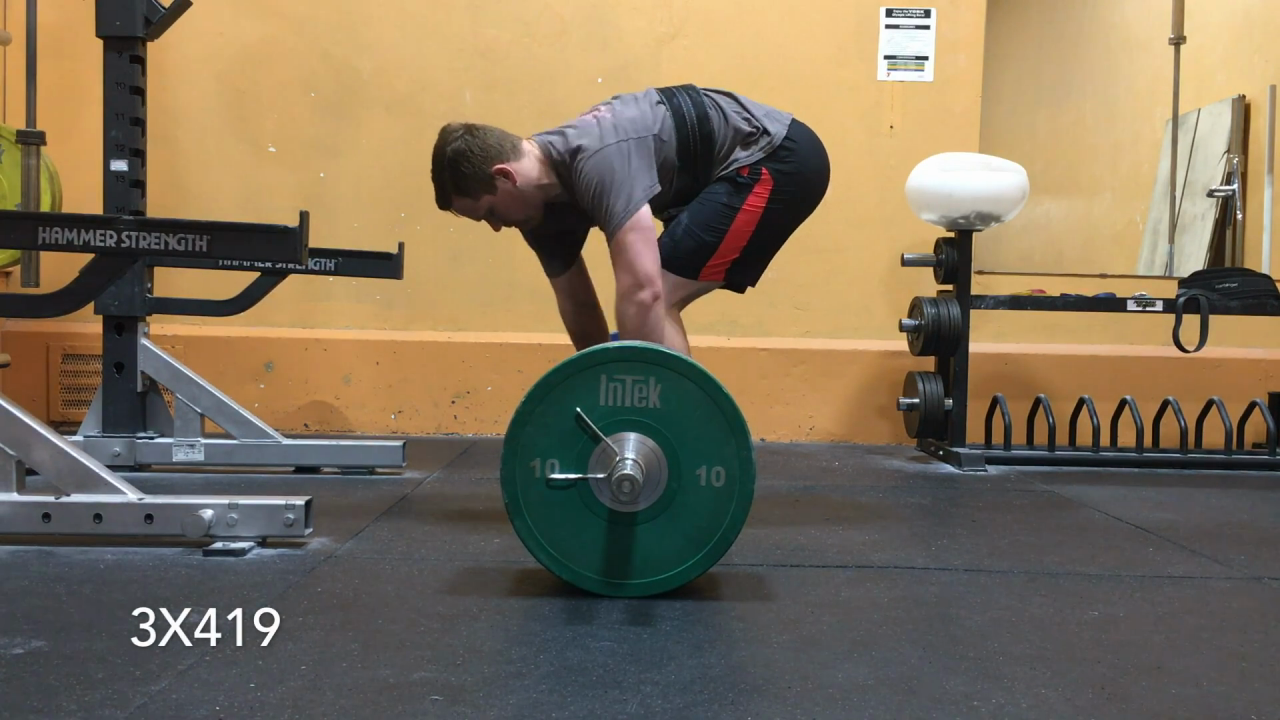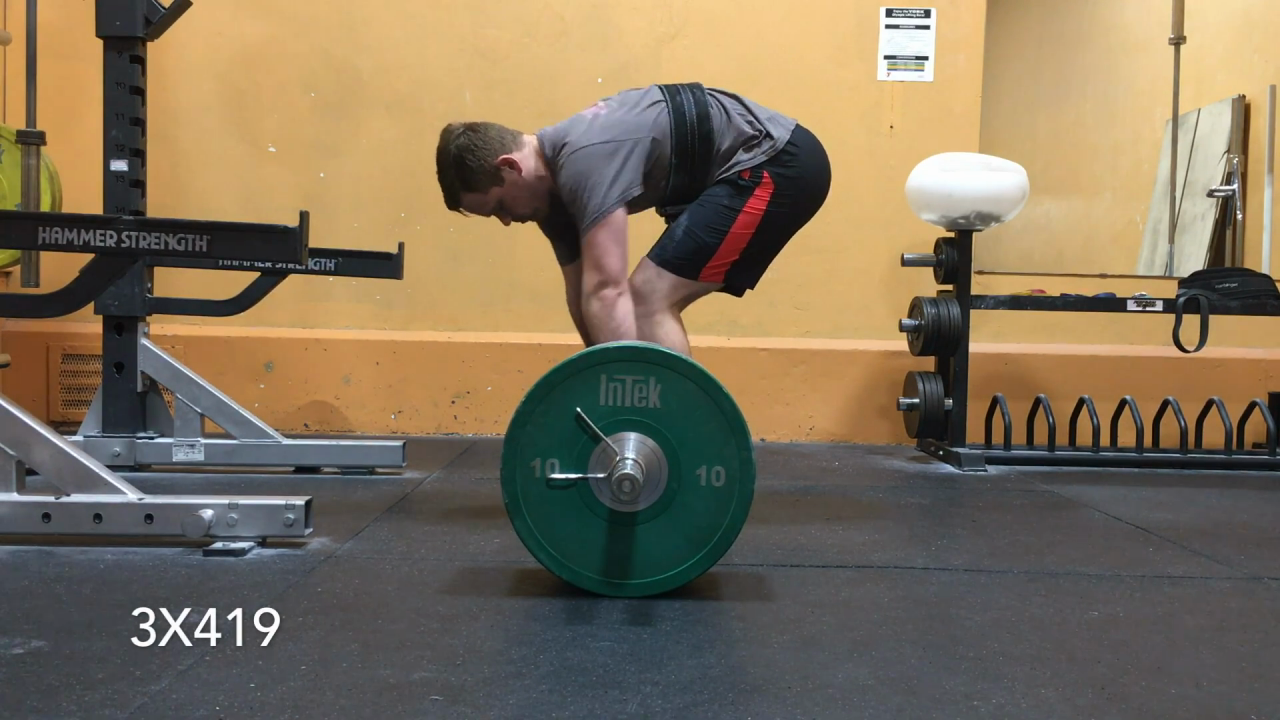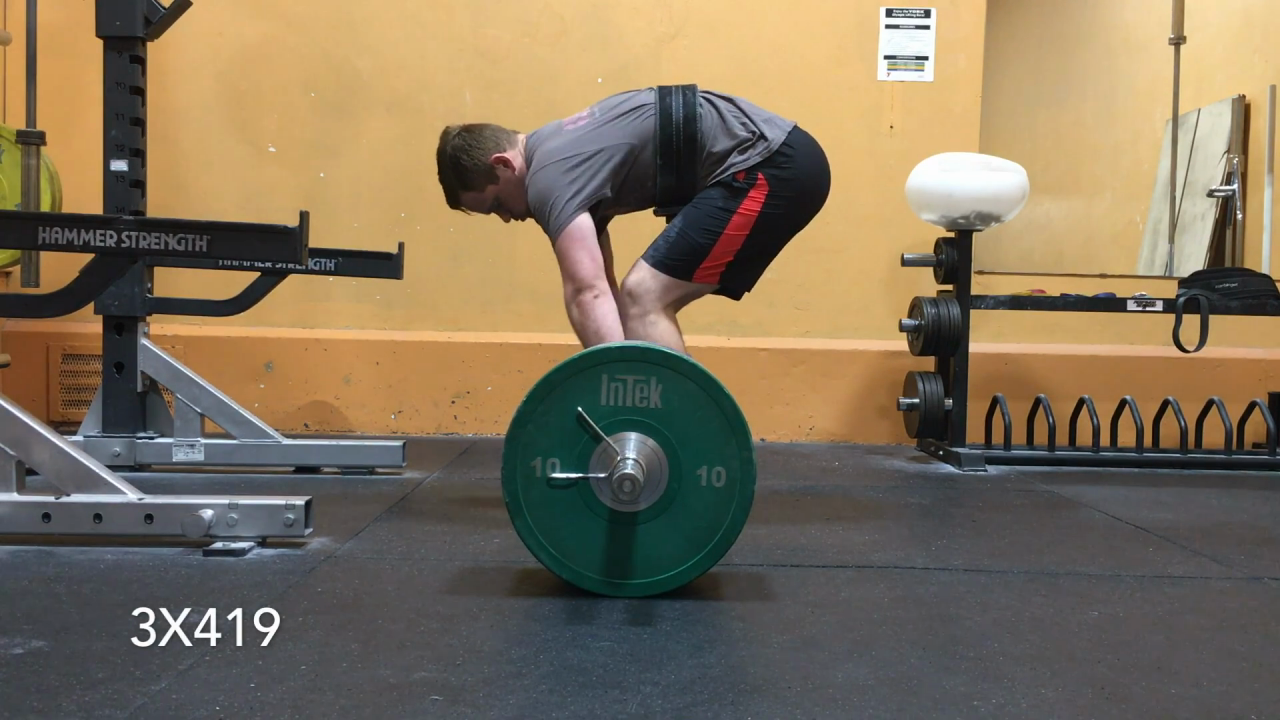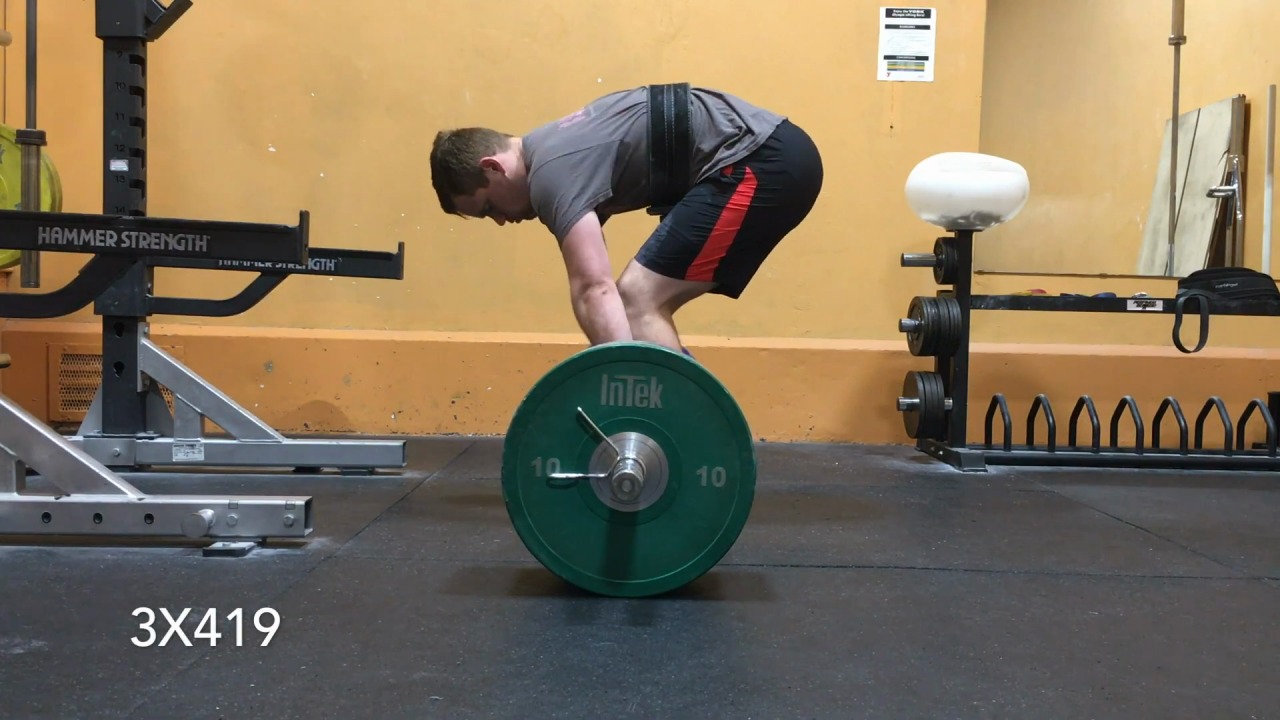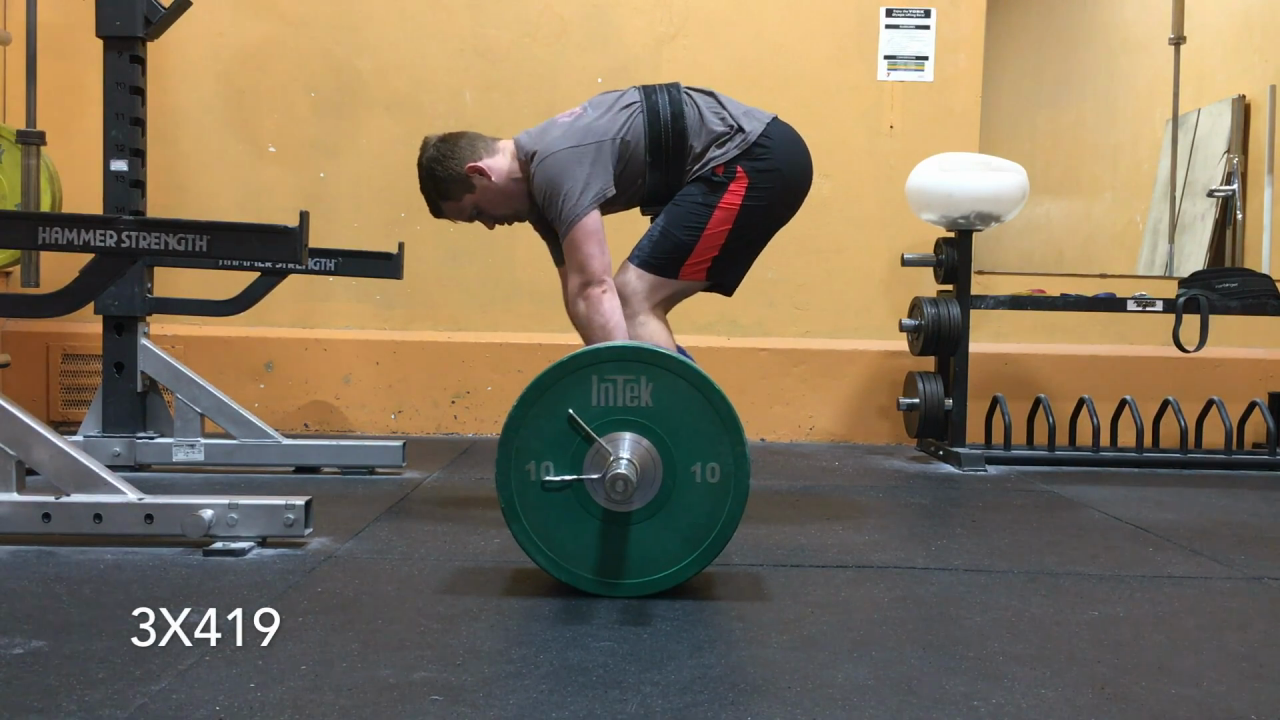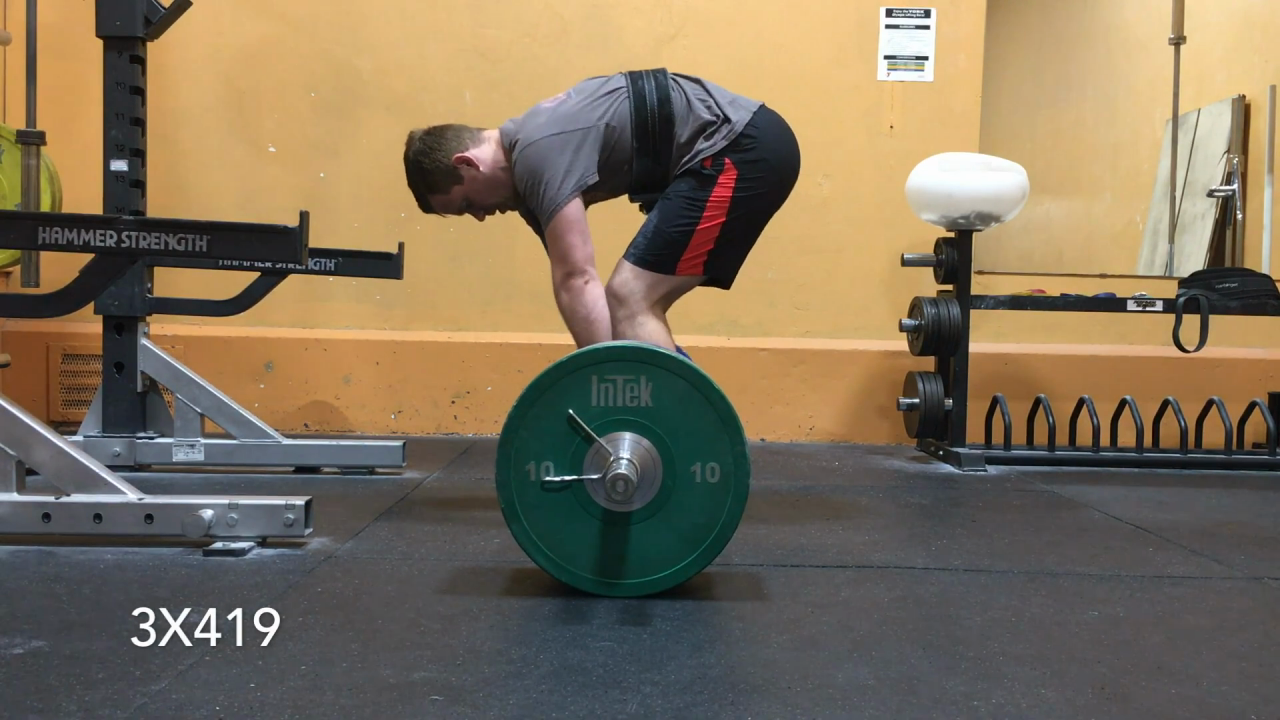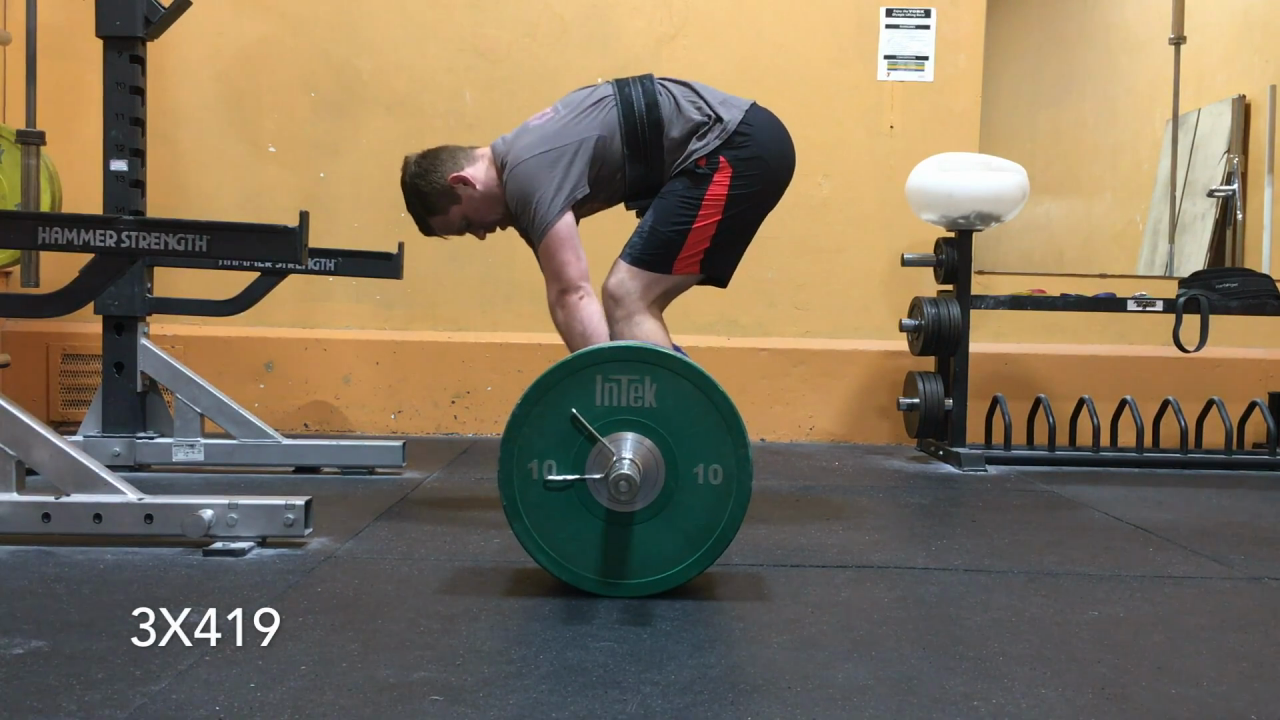
dt=0.3s
person 1, frame 1
left shoulder: (596, 161)
right shoulder: (544, 204)
left elbow: (642, 292)
right elbow: (578, 305)
left hip: (777, 158)
right hip: (765, 161)
left knee: (656, 303)
right knee: (657, 308)
person 1, frame 2
left shoulder: (582, 161)
right shoulder: (553, 191)
left elbow: (607, 290)
right elbow: (589, 293)
left hip: (778, 162)
right hip: (769, 163)
left knee: (651, 300)
right knee: (655, 301)
person 1, frame 3
left shoulder: (551, 175)
right shoulder: (572, 167)
left elbow: (586, 293)
right elbow: (600, 290)
left hip: (774, 166)
right hip: (778, 162)
left knee: (643, 299)
right knee: (647, 301)
person 1, frame 4
left shoulder: (552, 172)
right shoulder: (561, 161)
left elbow: (593, 289)
right elbow: (596, 287)
left hip: (764, 160)
right hip: (774, 158)
left knee: (638, 299)
right knee: (643, 303)
person 1, frame 5
left shoulder: (553, 165)
right shoulder: (543, 183)
left elbow: (593, 288)
right elbow: (580, 289)
left hip: (755, 158)
right hip: (762, 157)
left knee: (634, 301)
right knee: (638, 303)
person 1, frame 6
left shoulder: (536, 154)
right shoulder: (529, 163)
left elbow: (576, 278)
right elbow: (573, 280)
left hip: (743, 149)
right hip: (751, 146)
left knee: (630, 298)
right knee: (635, 300)
person 1, frame 7
left shoulder: (528, 175)
right shoulder: (525, 165)
left elbow: (571, 293)
right elbow: (571, 292)
left hip: (736, 148)
right hip: (743, 143)
left knee: (627, 297)
right knee: (634, 300)
